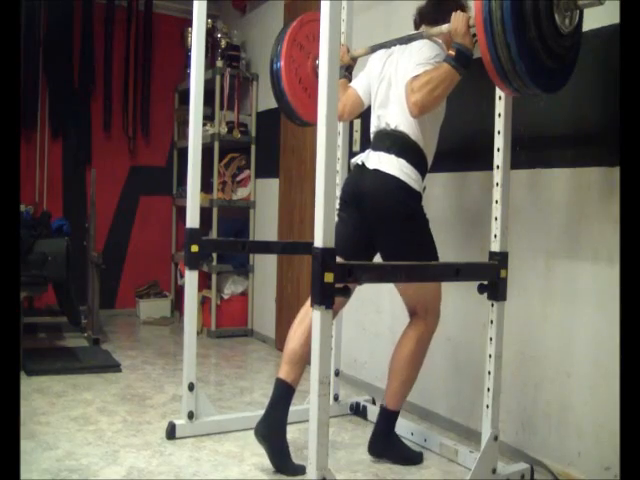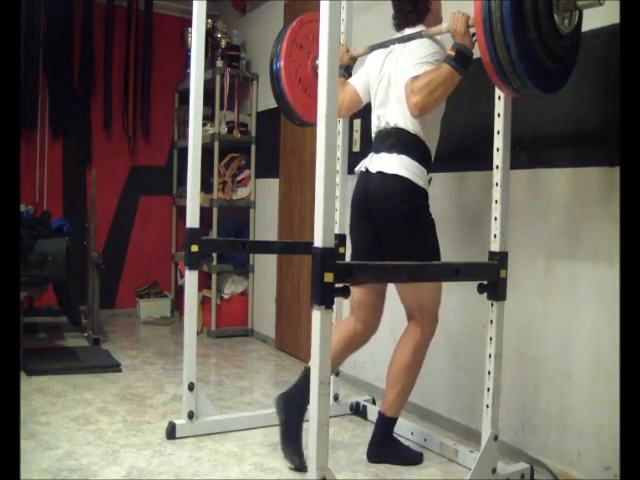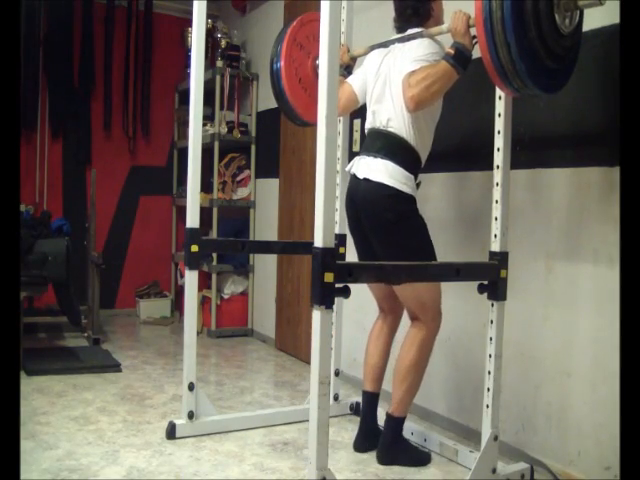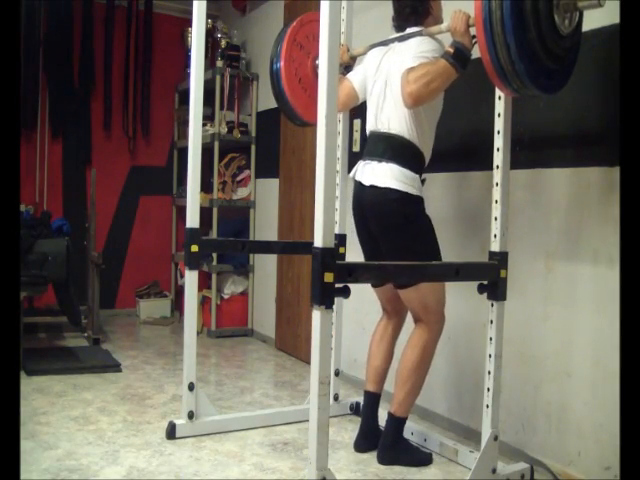
dt=0.7s
person 1, frame 1
left shoulder: (384, 55)
right shoulder: (430, 48)
left elbow: (342, 108)
right elbow: (419, 101)
left wrist: (343, 68)
right wrist: (462, 53)
left hip: (362, 178)
right hip: (395, 184)
right knee: (425, 314)
left ankle: (275, 415)
right ankle: (384, 431)
person 1, frame 2
left shoulder: (381, 55)
right shoulder: (427, 46)
left elbow: (342, 105)
right elbow: (419, 101)
left wrist: (344, 67)
right wrist: (463, 51)
left hip: (369, 182)
right hip: (400, 185)
left knee: (362, 319)
right knee: (423, 319)
left ankle: (298, 398)
right ankle: (383, 438)
person 1, frame 3
left shoulder: (379, 54)
right shoulder: (426, 46)
left elbow: (338, 104)
right elbow: (414, 96)
left wrist: (342, 65)
right wrist: (461, 49)
left hip: (360, 186)
right hip: (388, 189)
left knee: (390, 311)
right knee: (425, 317)
left ankle: (368, 427)
right ankle: (391, 437)
person 1, frame 4
left shoulder: (378, 54)
right shoulder: (426, 44)
left elbow: (336, 101)
right elbow: (413, 92)
left wrist: (339, 64)
right wrist: (460, 47)
left hip: (365, 189)
right hip: (395, 191)
left knee: (394, 314)
right knee: (430, 320)
left ankle: (368, 425)
right ankle: (392, 437)
